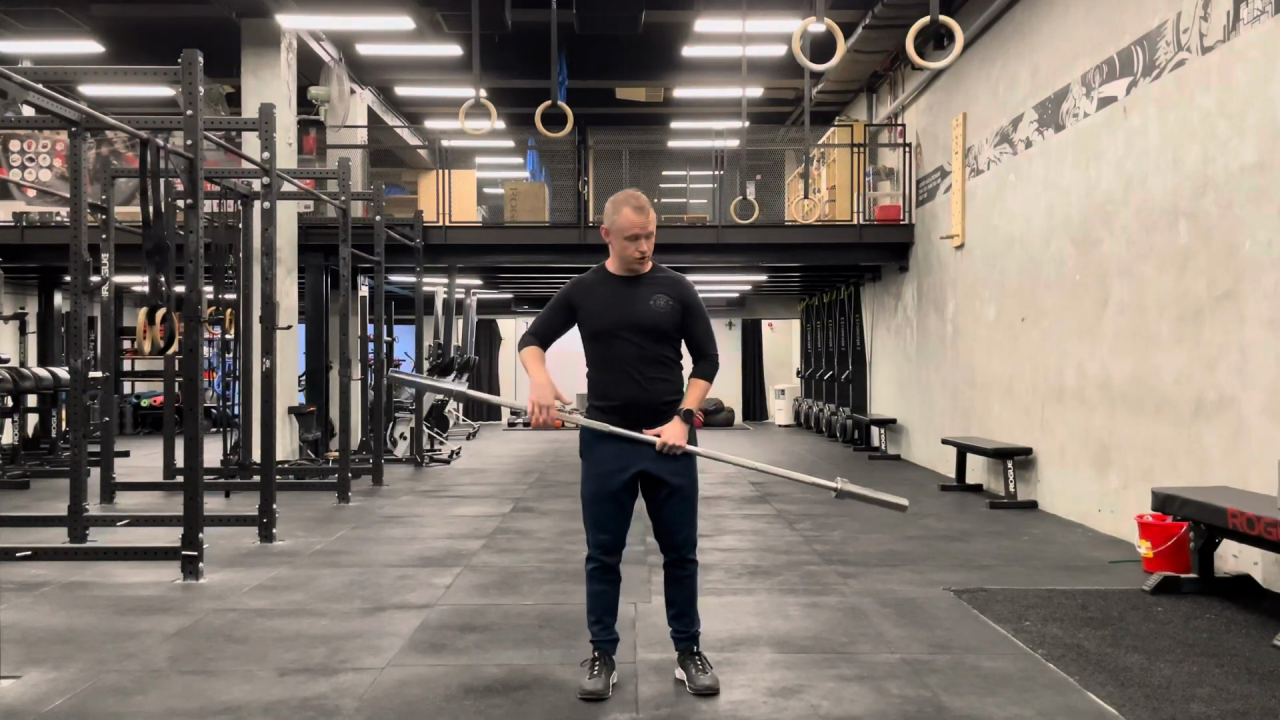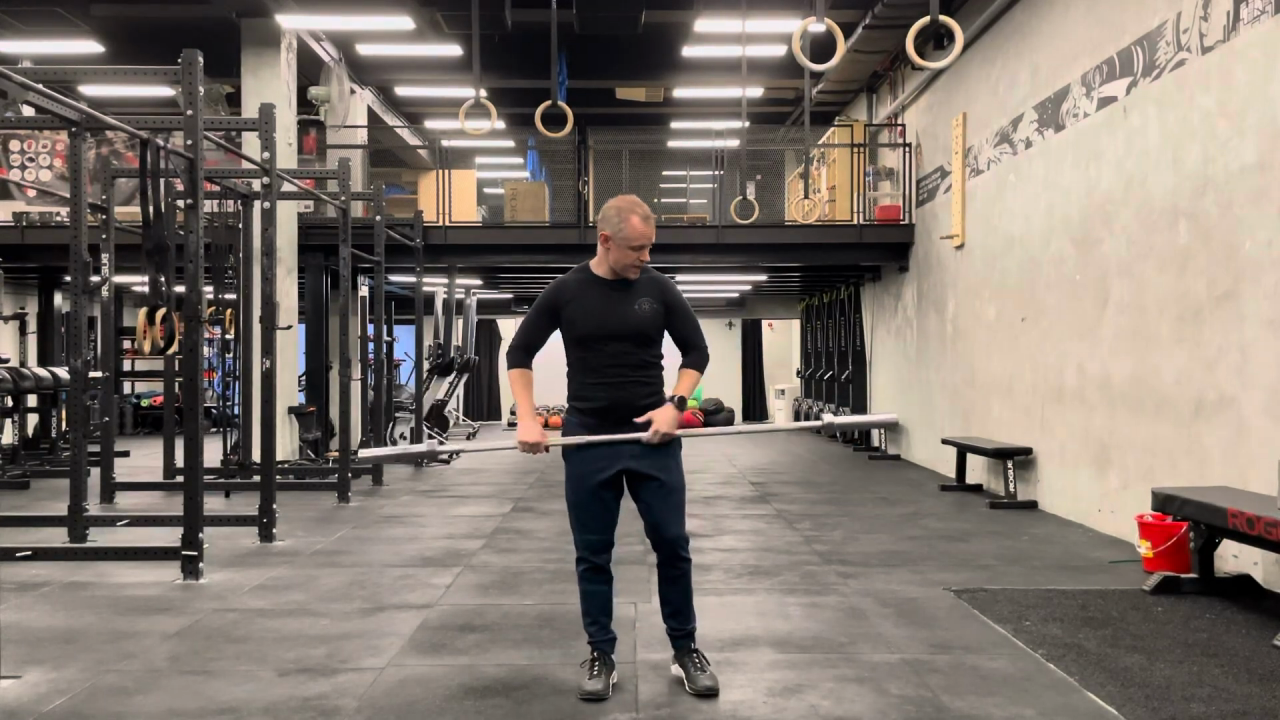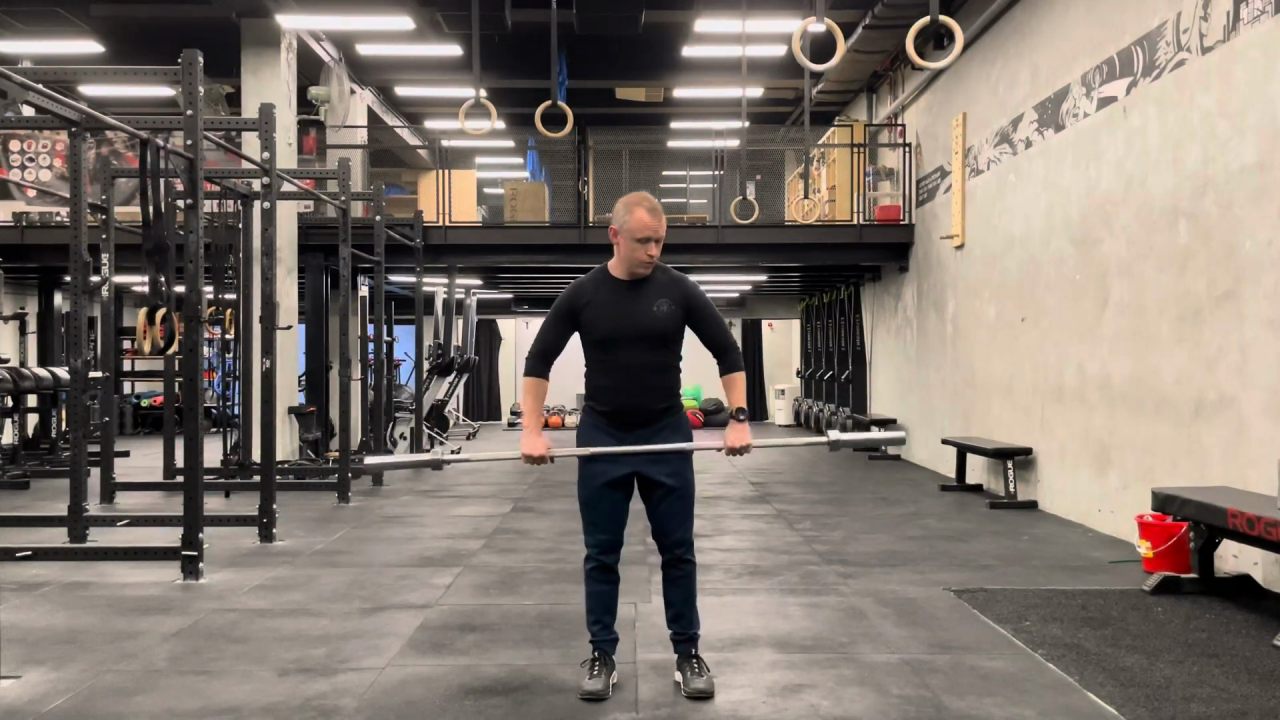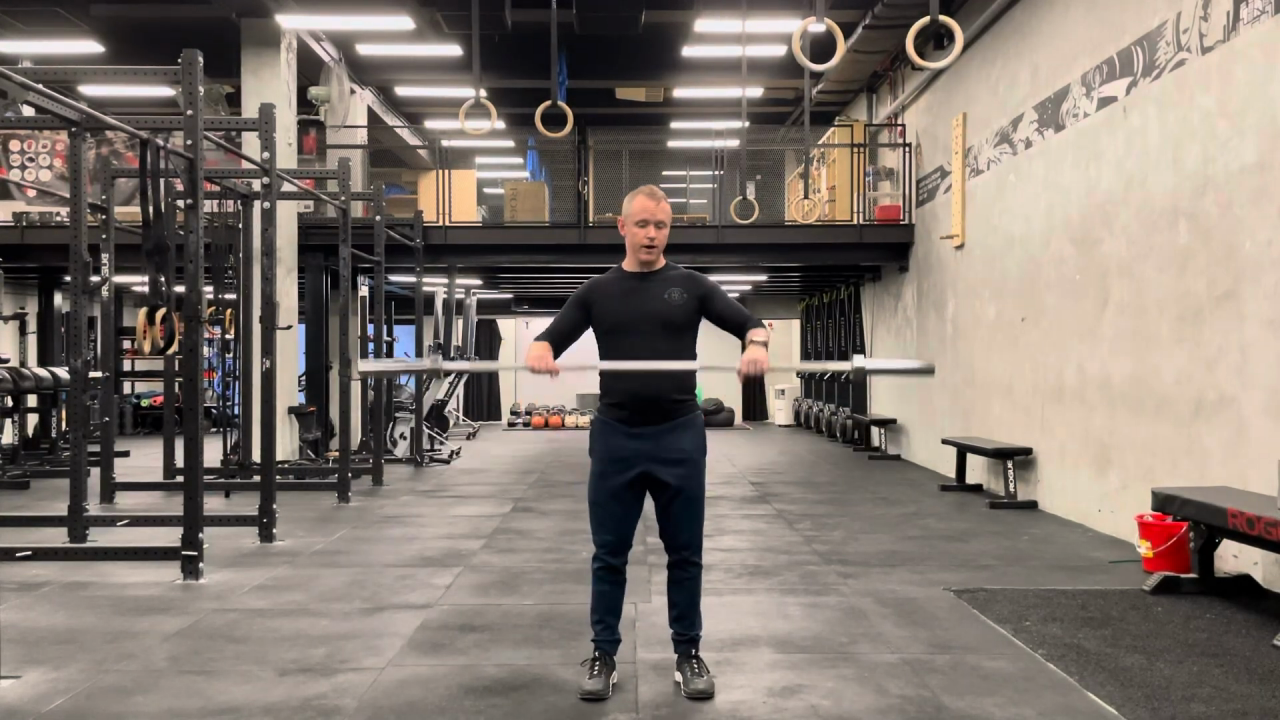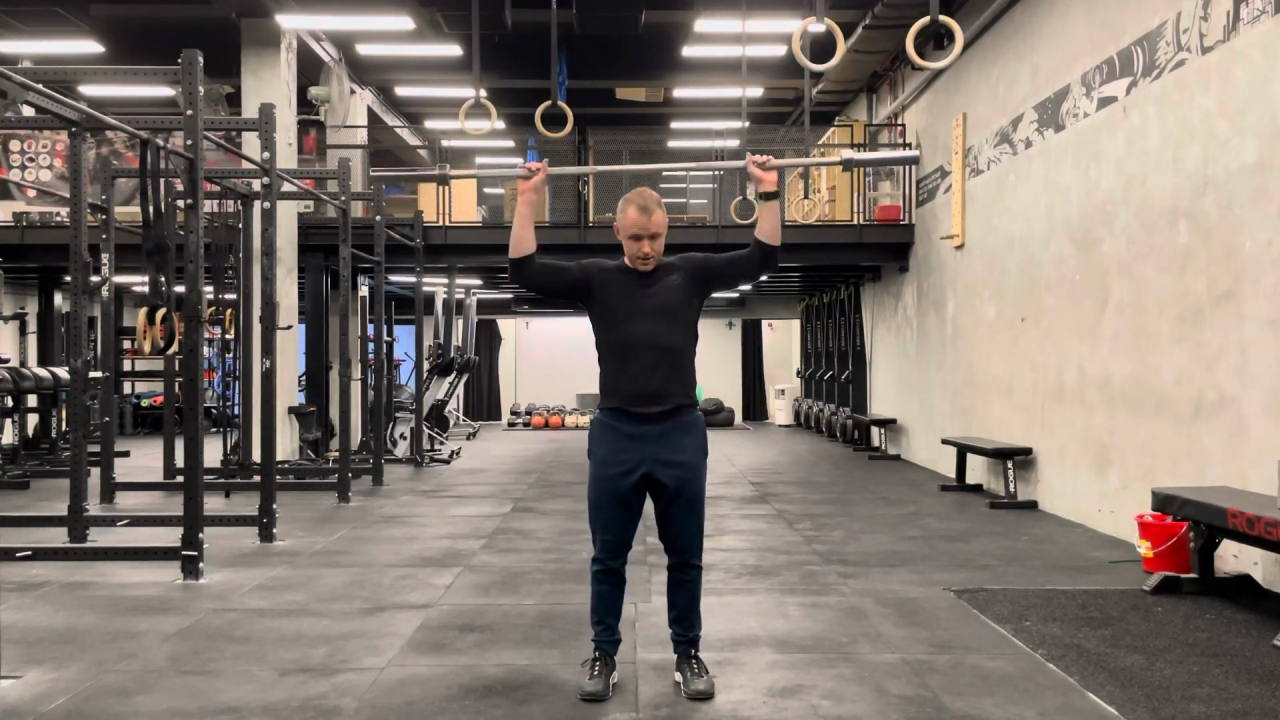
dt=0.4s
person 1, frame 1
left shoulder: (676, 288)
right shoulder: (583, 290)
left elbow: (706, 360)
right elbow: (532, 338)
left wrist: (684, 418)
right wrist: (538, 379)
left hip: (668, 439)
right hip: (605, 439)
left knee: (680, 551)
right knee: (603, 554)
left ankle: (688, 651)
right ankle: (602, 655)
person 1, frame 2
left shoulder: (659, 289)
right shoulder: (564, 292)
left elbow: (696, 351)
right elbow: (519, 353)
left wrist: (674, 403)
right wrist: (527, 418)
left hip: (654, 435)
right hip: (588, 437)
left knee: (672, 545)
right knee: (592, 555)
left ankle: (685, 649)
right ankle: (601, 655)
person 1, frame 3
left shoulder: (679, 290)
right shoulder: (582, 294)
left elbow: (727, 351)
right elbow: (539, 360)
left wrist: (738, 419)
right wrist: (532, 429)
left hip: (667, 434)
right hip: (602, 437)
left knee: (677, 550)
right knee: (601, 554)
left ankle: (687, 653)
right ankle: (602, 655)
person 1, frame 4
left shoulder: (691, 285)
right shoulder: (598, 291)
left elbow: (747, 323)
right elbow: (552, 339)
left wrist: (757, 343)
right wrist: (539, 351)
left hip: (680, 435)
right hip: (615, 437)
left knee: (685, 553)
right knee: (609, 554)
left ankle: (688, 654)
right ankle: (603, 655)
person 1, frame 5
left shoulder: (690, 273)
right shoulder: (596, 278)
left elbow: (762, 258)
right elbow: (524, 271)
left wrist: (768, 194)
right wrist: (527, 198)
left hip: (681, 435)
right hip: (615, 436)
left knee: (685, 555)
right knee: (609, 557)
left ankle: (687, 655)
right ankle: (604, 656)
